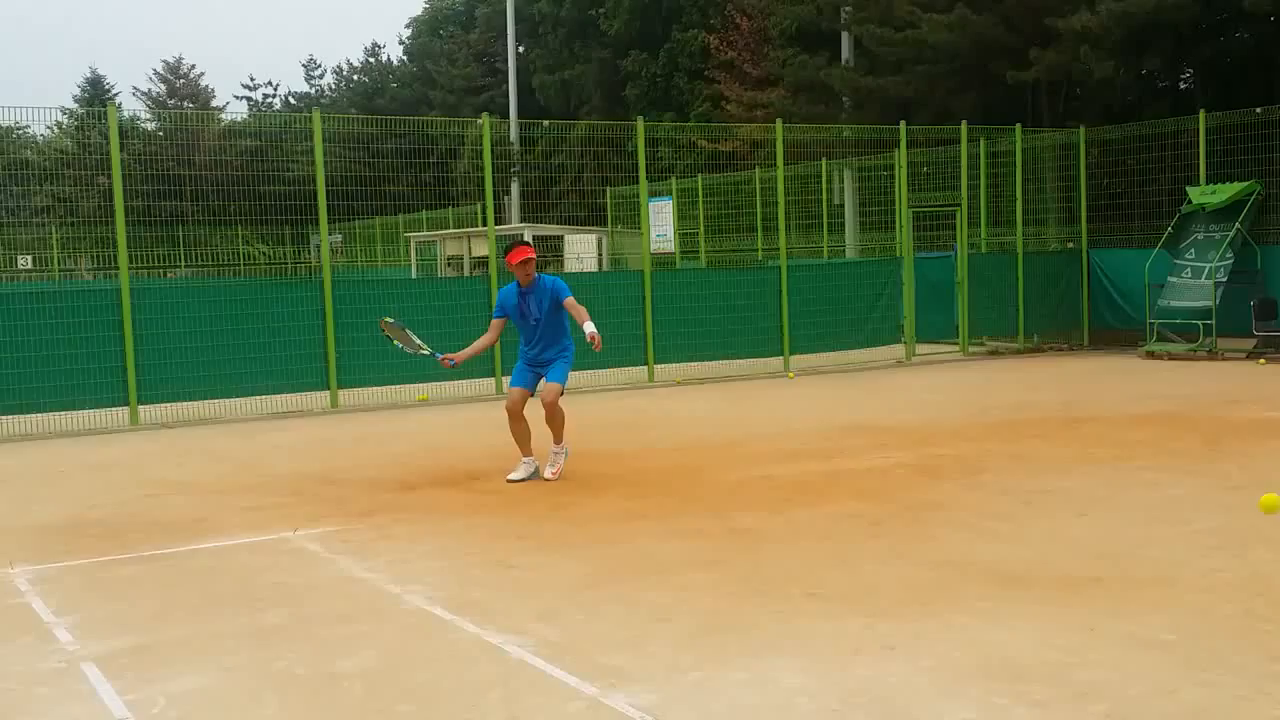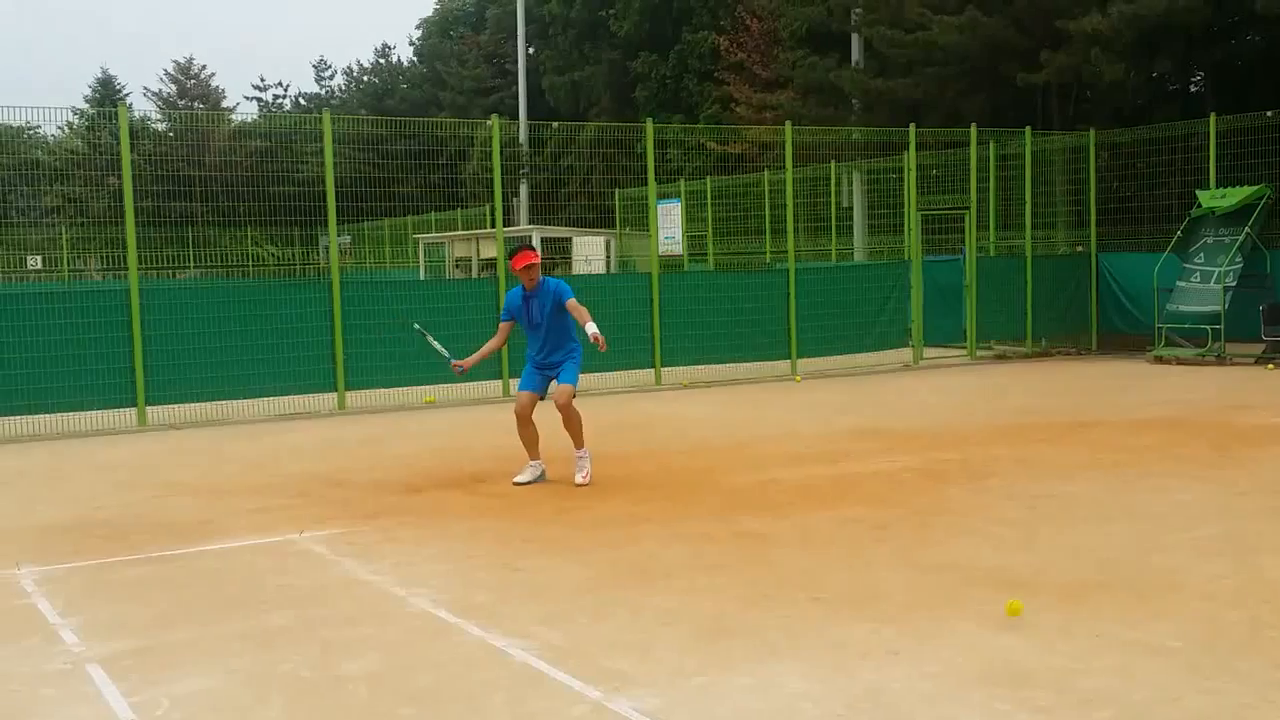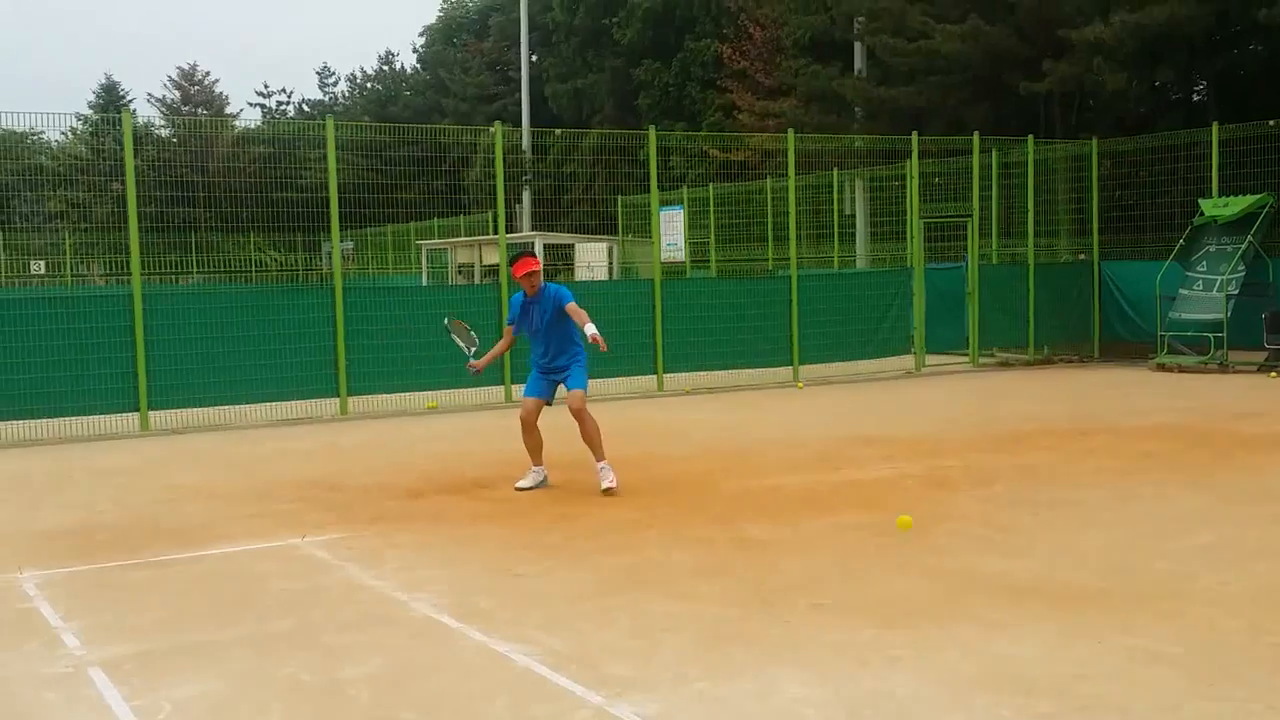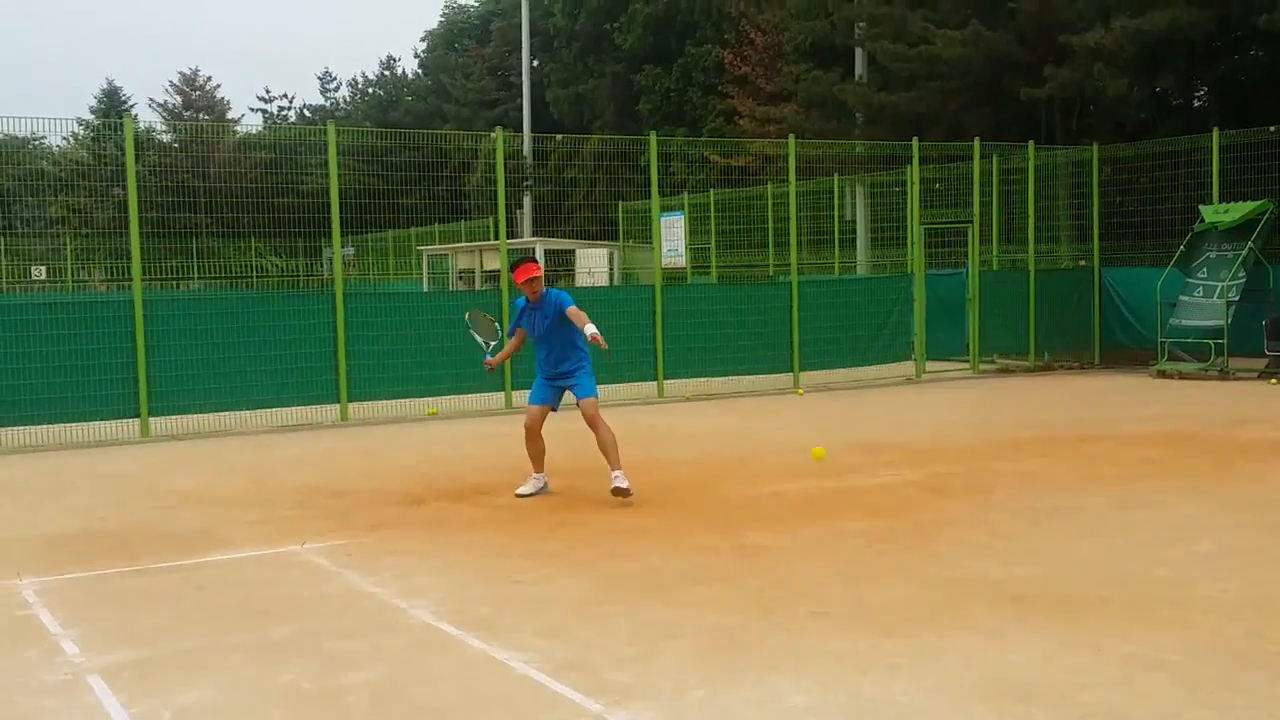
dt=0.1s
person 1, frame 1
left shoulder: (553, 284)
right shoulder: (506, 295)
left elbow: (574, 307)
right elbow: (492, 335)
left wrist: (589, 327)
right wrist: (460, 356)
left hip: (558, 355)
right hip: (528, 358)
left knee: (549, 399)
right knee: (513, 406)
left ankle: (558, 448)
right ankle: (528, 462)
person 1, frame 2
left shoulder: (557, 287)
right shoulder: (512, 298)
left elbow: (576, 309)
right elbow: (499, 338)
left wrist: (592, 328)
right wrist: (470, 361)
left hip: (567, 357)
right hip: (537, 361)
left knee: (563, 402)
right knee: (521, 410)
left ankle: (581, 455)
right ankle: (536, 466)
person 1, frame 3
left shoulder: (557, 292)
right shoulder: (516, 303)
left elbow: (576, 312)
right elbow: (508, 339)
left wrist: (590, 329)
right wrist: (484, 362)
left hip: (571, 362)
right hip: (541, 367)
left knee: (578, 407)
right knee: (527, 417)
left ankle: (603, 467)
right ankle: (538, 472)
person 1, frame 4
left shoulder: (559, 298)
right shoulder: (520, 306)
left elbow: (576, 314)
right elbow: (518, 337)
left wrist: (590, 329)
right wrist: (496, 361)
left hip: (577, 369)
right hip: (547, 374)
left knee: (592, 416)
right knee: (530, 424)
left ankle: (618, 476)
right ankle: (538, 478)
